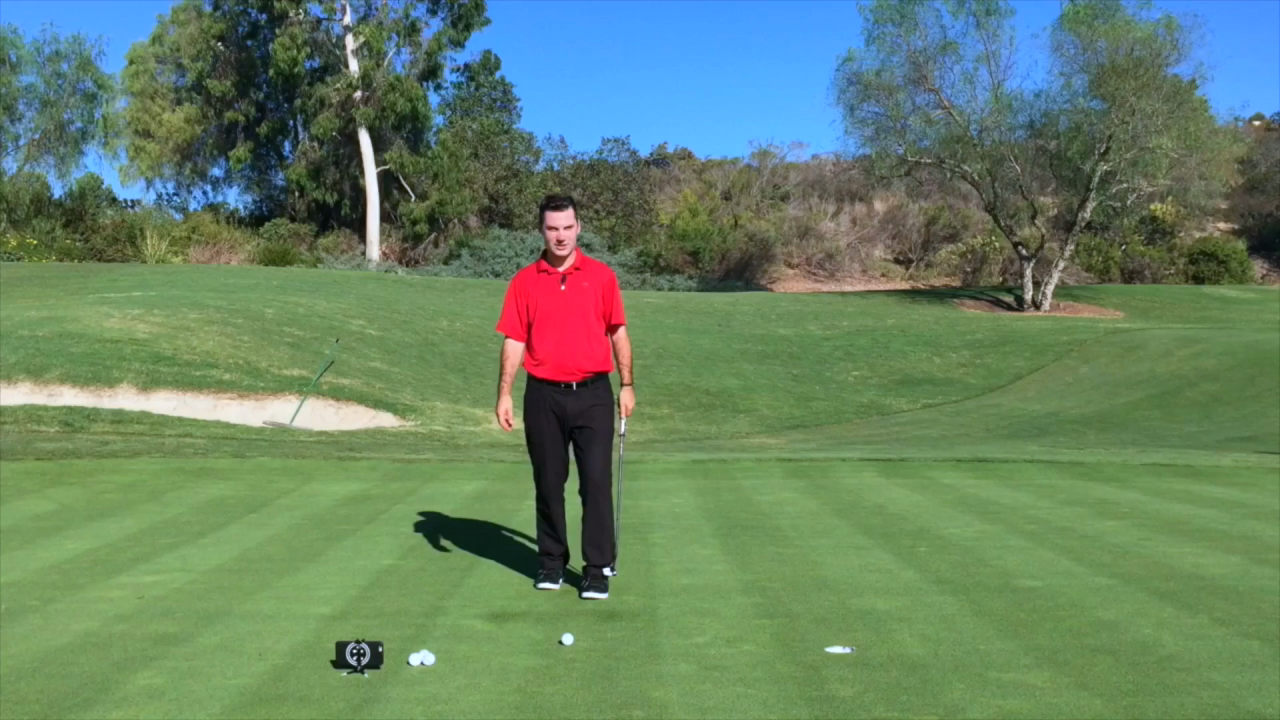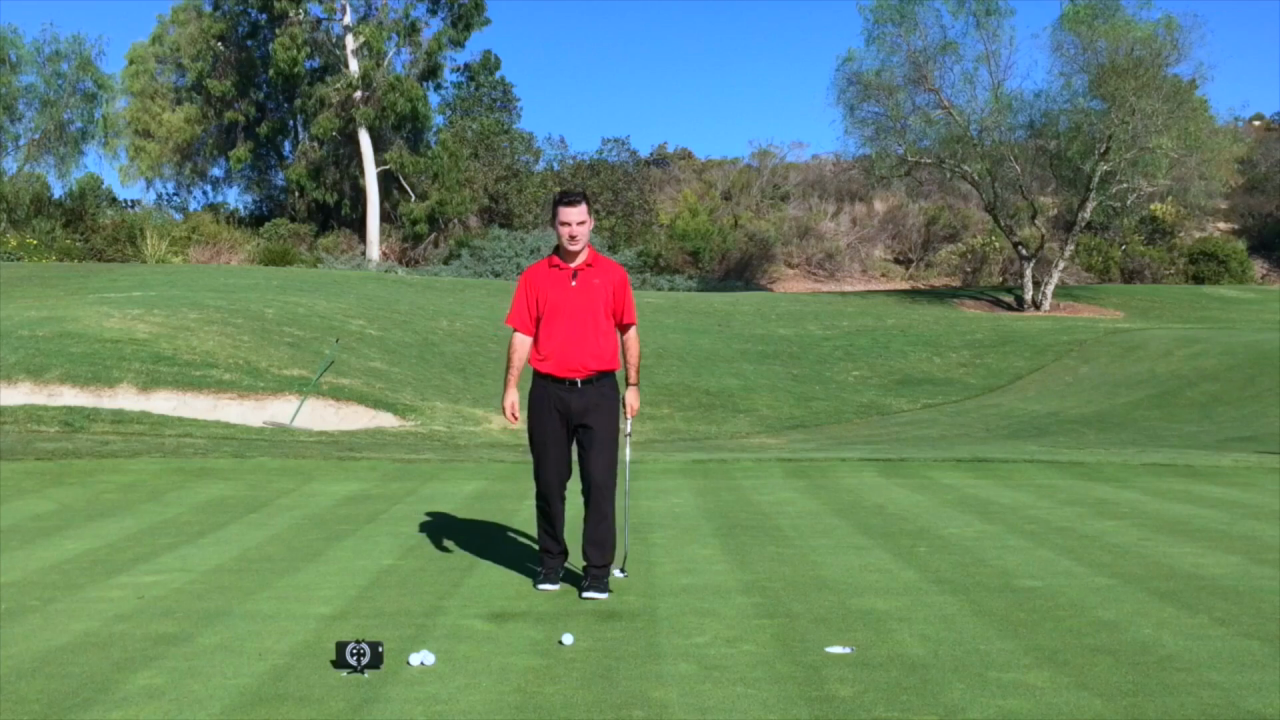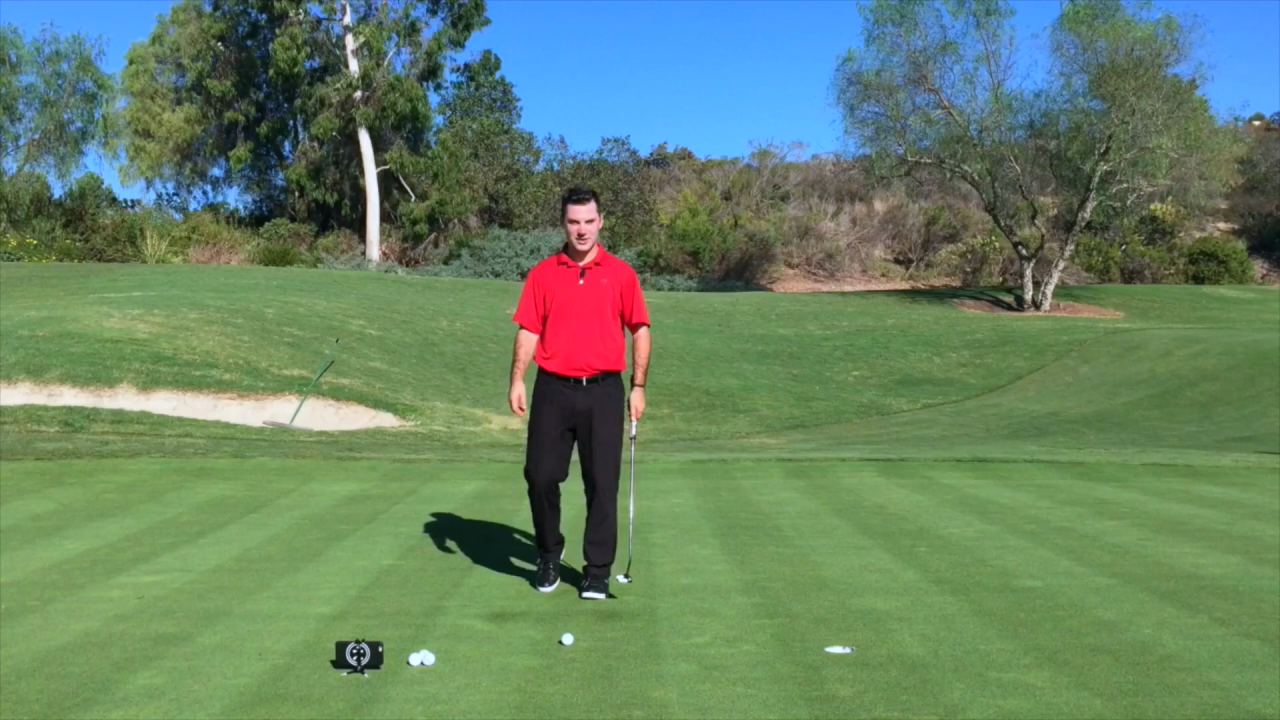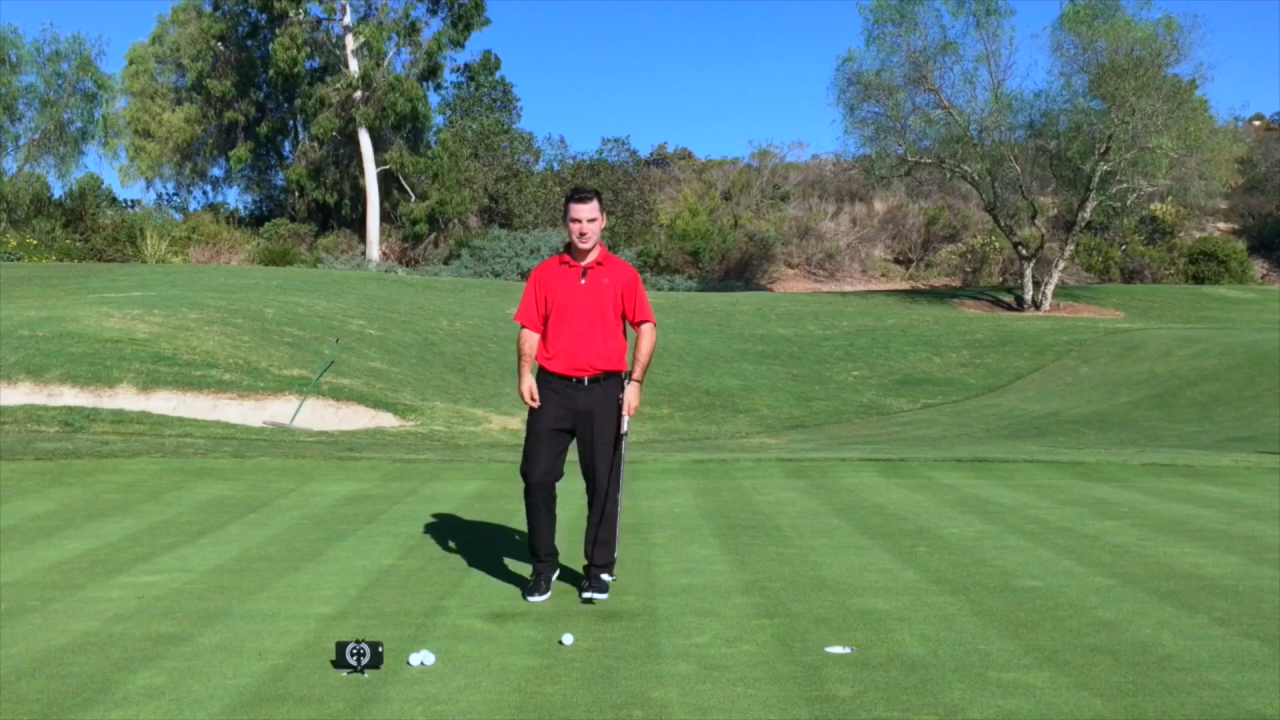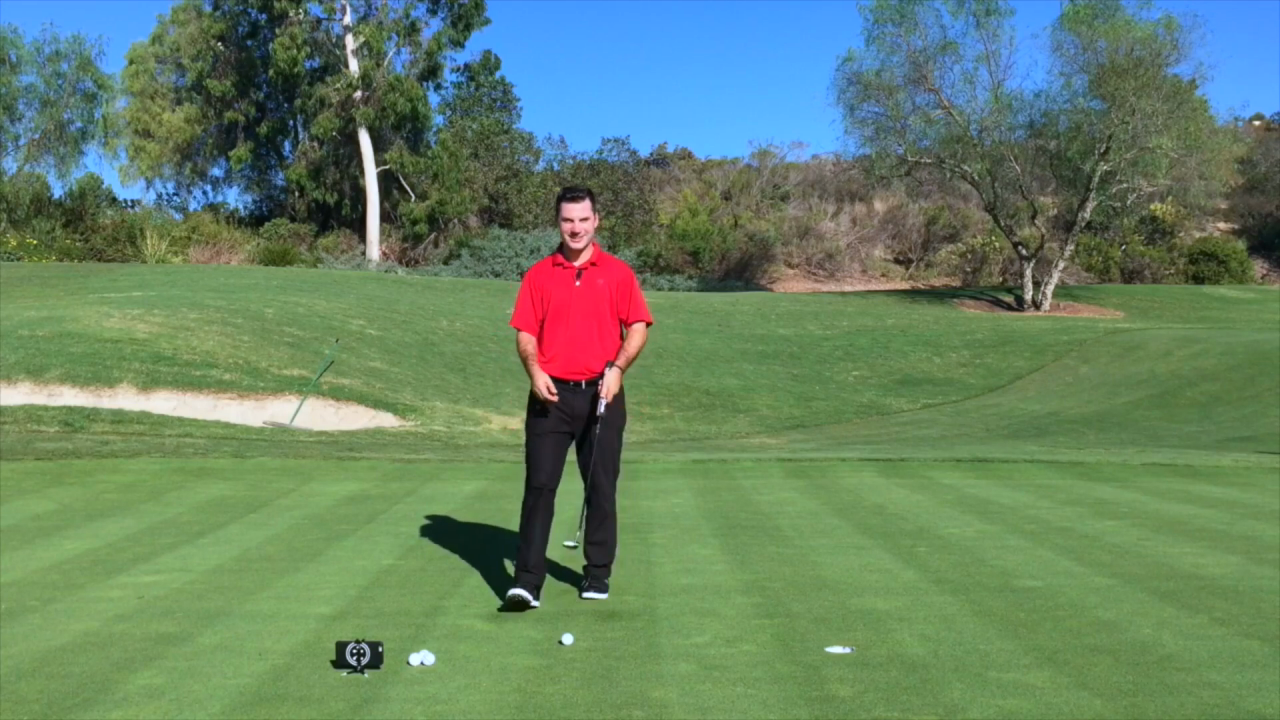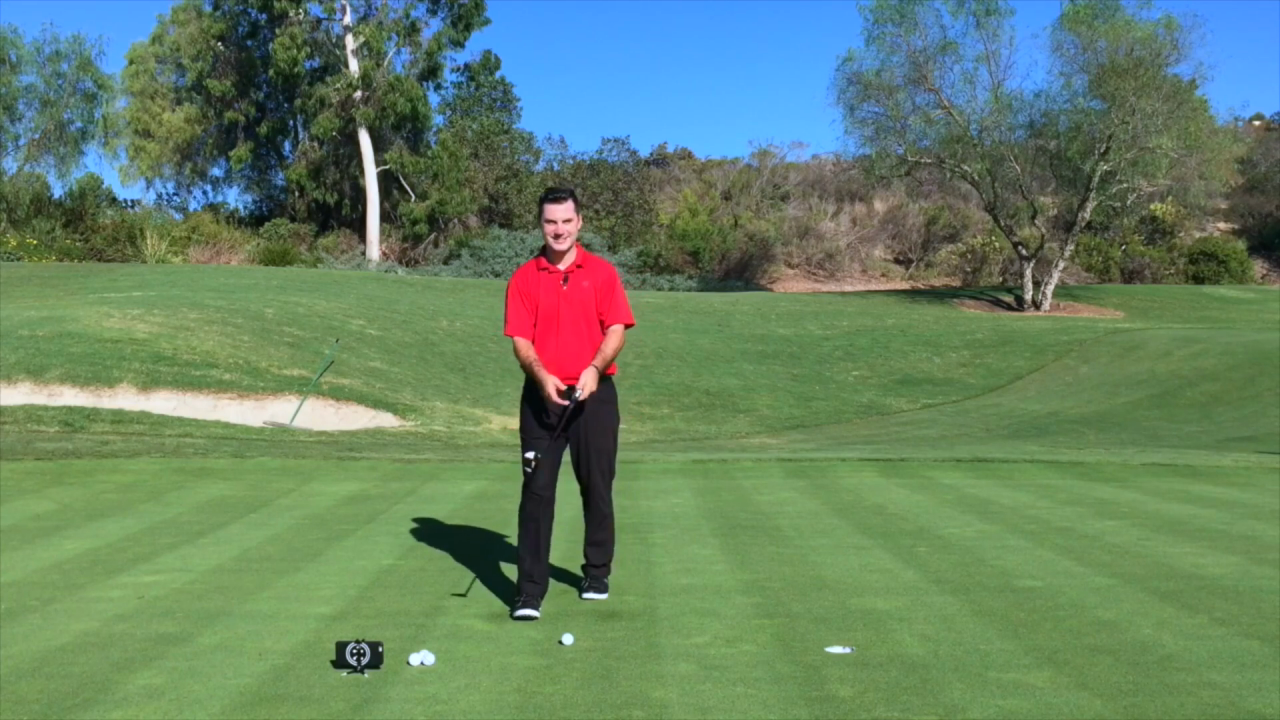
dt=0.2s
person 1, frame 1
left shoulder: (602, 276)
right shoulder: (524, 281)
left elbow: (618, 332)
right elbow: (514, 341)
left wrist: (626, 384)
right wrist: (504, 394)
left hip: (592, 393)
right hip: (544, 395)
left knee: (596, 482)
right knee: (548, 484)
left ankle: (598, 569)
right ankle: (552, 560)
person 1, frame 2
left shoulder: (613, 274)
right shoulder: (534, 276)
left elbow: (628, 331)
right elbow: (522, 334)
left wrist: (632, 384)
right wrist: (511, 386)
left hip: (598, 392)
right hip: (549, 391)
left knee: (599, 482)
right knee: (549, 481)
left ankle: (597, 570)
right ankle: (552, 558)
person 1, frame 3
left shoulder: (622, 274)
right shoulder: (542, 273)
left elbow: (640, 330)
right elbow: (528, 331)
left wrist: (638, 386)
right wrist: (517, 379)
left hip: (603, 391)
right hip: (553, 389)
left knee: (602, 484)
right knee: (540, 476)
left ankle: (597, 570)
right ankle: (549, 550)
person 1, frame 4
left shoulder: (623, 273)
right shoulder: (544, 273)
left elbow: (645, 328)
right elbow: (529, 330)
left wrist: (635, 381)
right wrist: (524, 373)
left hip: (605, 392)
right hip: (553, 390)
left knee: (603, 484)
right knee: (537, 476)
left ankle: (598, 569)
right ankle: (544, 565)
person 1, frame 5
left shoulder: (618, 272)
right shoulder: (538, 274)
left elbow: (637, 328)
right elbow: (526, 332)
left wrist: (618, 369)
right wrist: (533, 371)
left hip: (601, 393)
right hip: (550, 394)
left knee: (601, 486)
right knee: (539, 484)
left ankle: (598, 571)
right ankle: (528, 579)
person 1, frame 6
left shoulder: (604, 272)
right shoulder: (523, 278)
left elbow: (617, 330)
right elbow: (520, 340)
left wrist: (594, 369)
right wrist: (543, 378)
left hip: (594, 395)
right hip: (541, 396)
left knee: (596, 488)
right knee: (537, 490)
left ankle: (597, 570)
right ankle: (530, 588)
